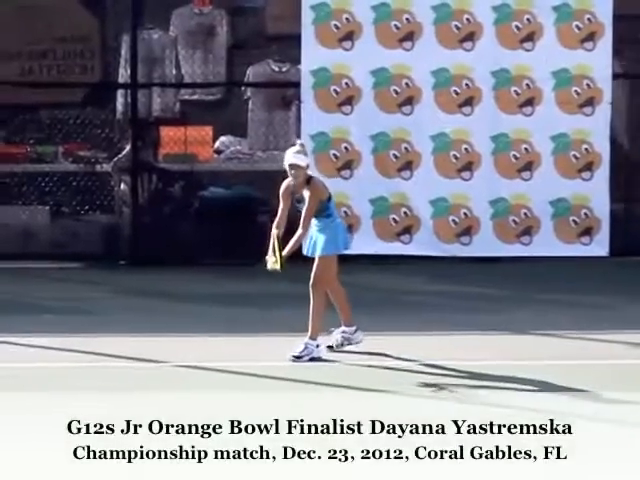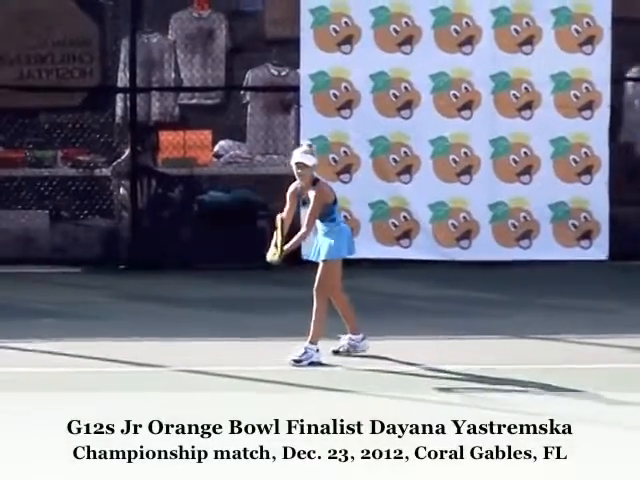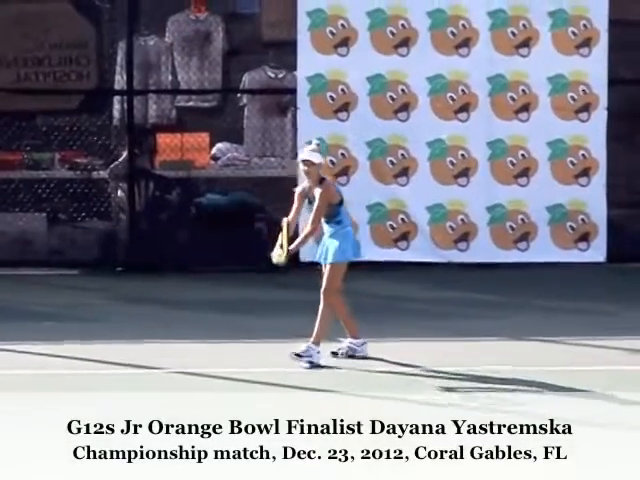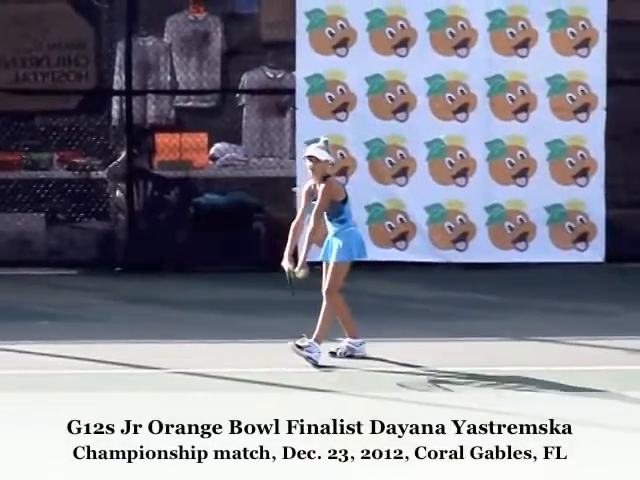
dt=0.2s
person 1, frame 1
left shoulder: (314, 188)
right shoulder: (287, 187)
left elbow: (303, 228)
right elbow: (280, 221)
left wrist: (284, 254)
left hip: (330, 232)
right hip: (319, 231)
left knee: (317, 285)
right knee: (330, 283)
left ankle: (312, 344)
right ankle: (350, 329)
person 1, frame 2
left shoulder: (319, 190)
right shoulder: (295, 189)
left elbow: (307, 227)
right elbow: (286, 220)
left wrist: (286, 250)
left hip: (335, 236)
right hip: (324, 237)
left knee: (320, 290)
right knee: (333, 289)
left ankle: (312, 348)
right ankle: (356, 337)
person 1, frame 3
left shoulder: (325, 189)
right shoulder: (303, 190)
left elbow: (312, 226)
right elbow: (292, 219)
left wrist: (292, 249)
left hip: (341, 240)
right hip: (329, 240)
left knee: (327, 293)
right knee: (333, 293)
left ankle: (313, 348)
right ankle: (356, 341)
person 1, frame 4
left shoulder: (329, 186)
right shoulder: (309, 188)
left elbow: (314, 224)
right elbow: (298, 222)
left wrist: (304, 258)
right wrist: (288, 253)
left hip: (345, 239)
right hip: (334, 240)
left knee: (330, 292)
right knee: (331, 293)
left ankle: (314, 345)
right ankle: (354, 342)
